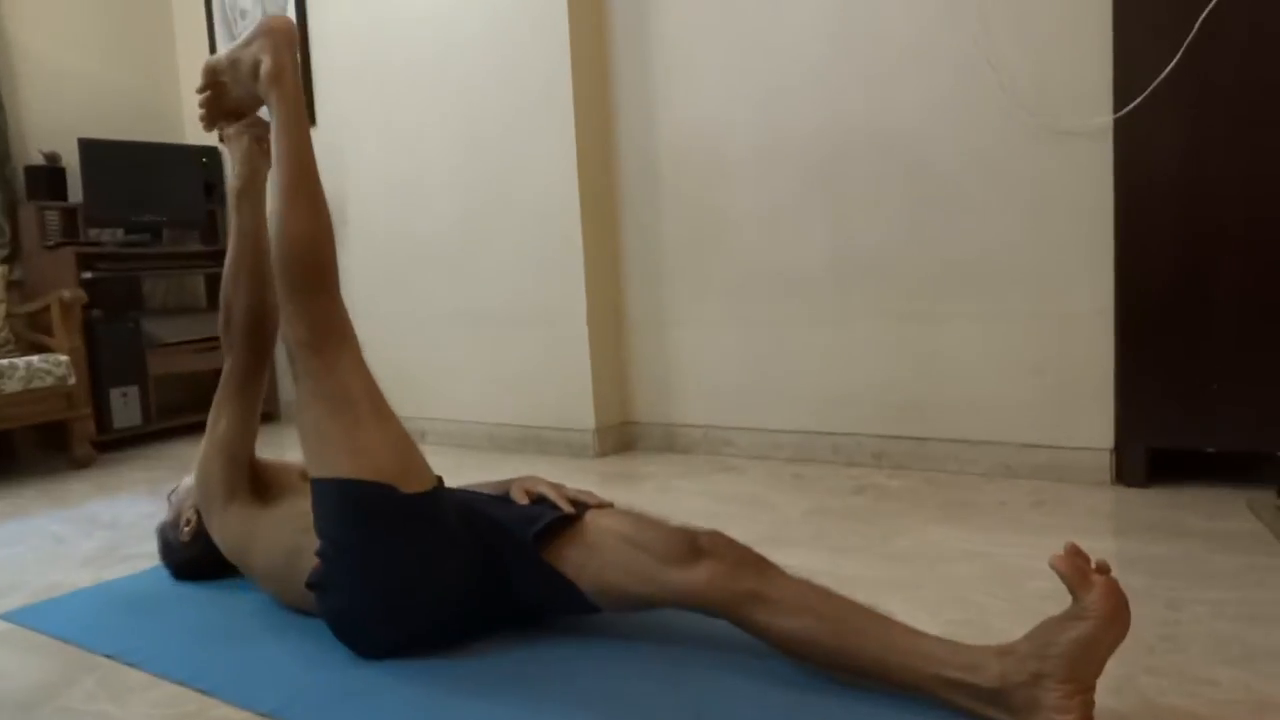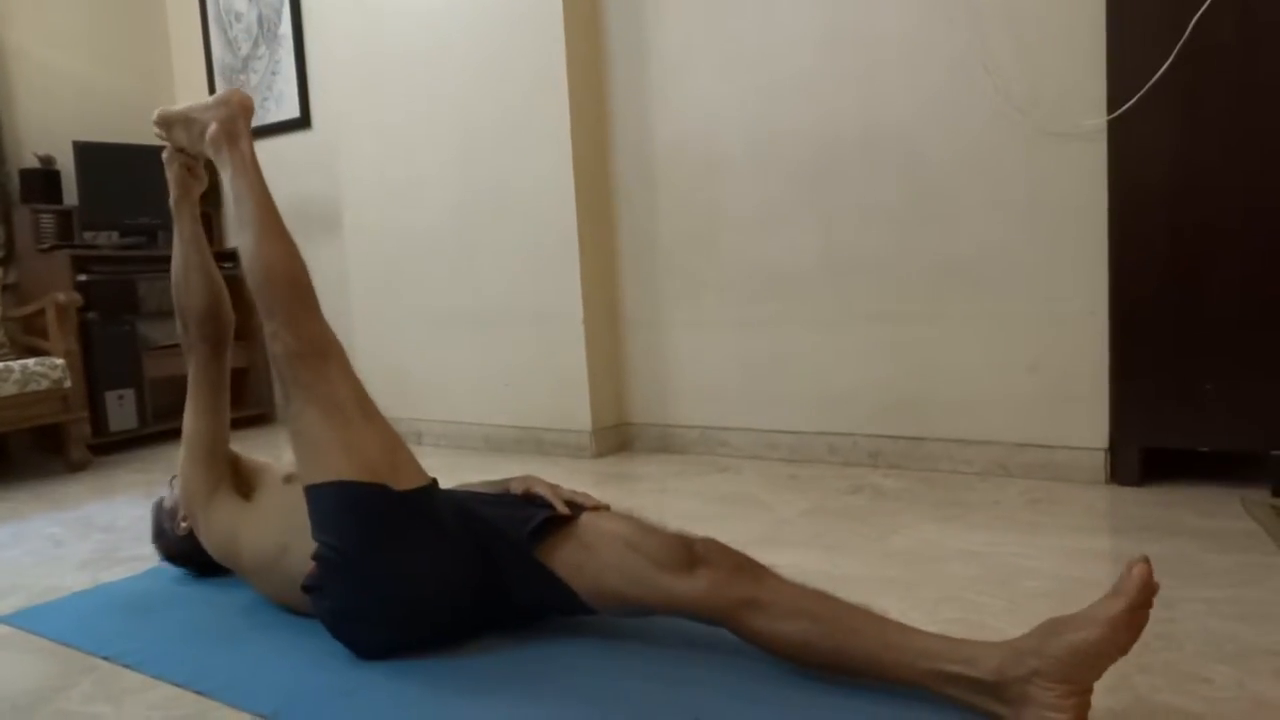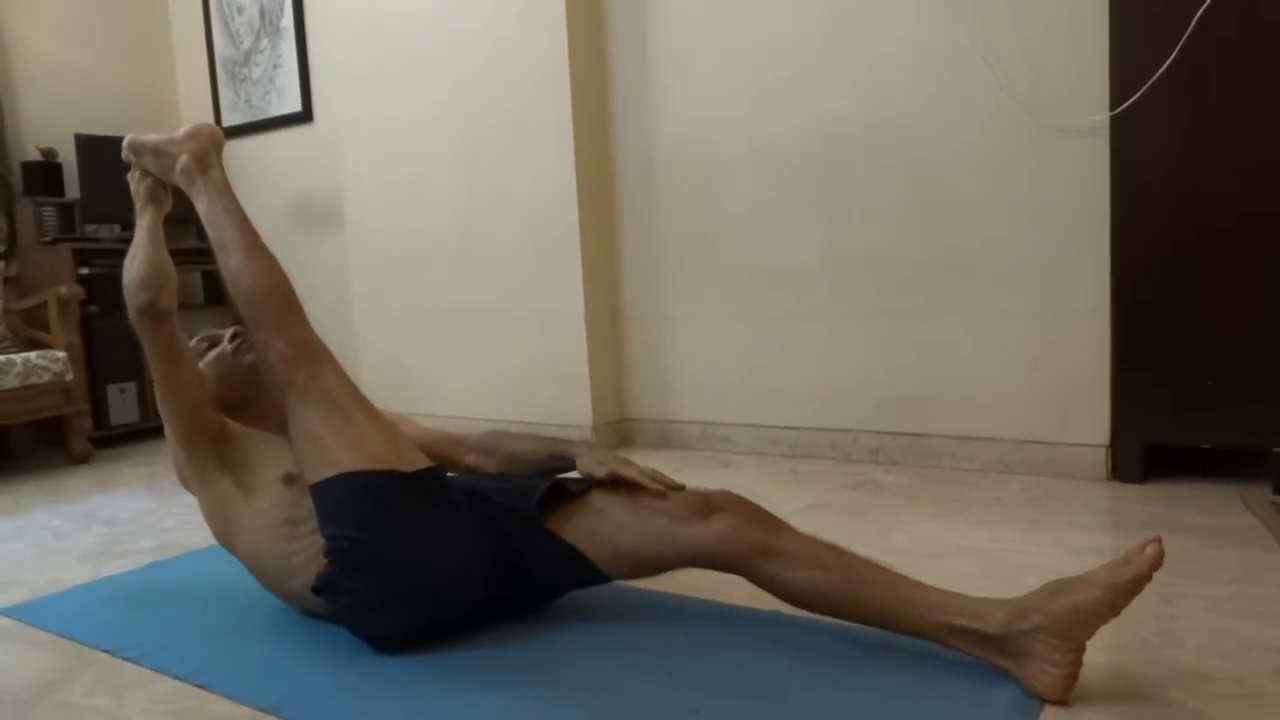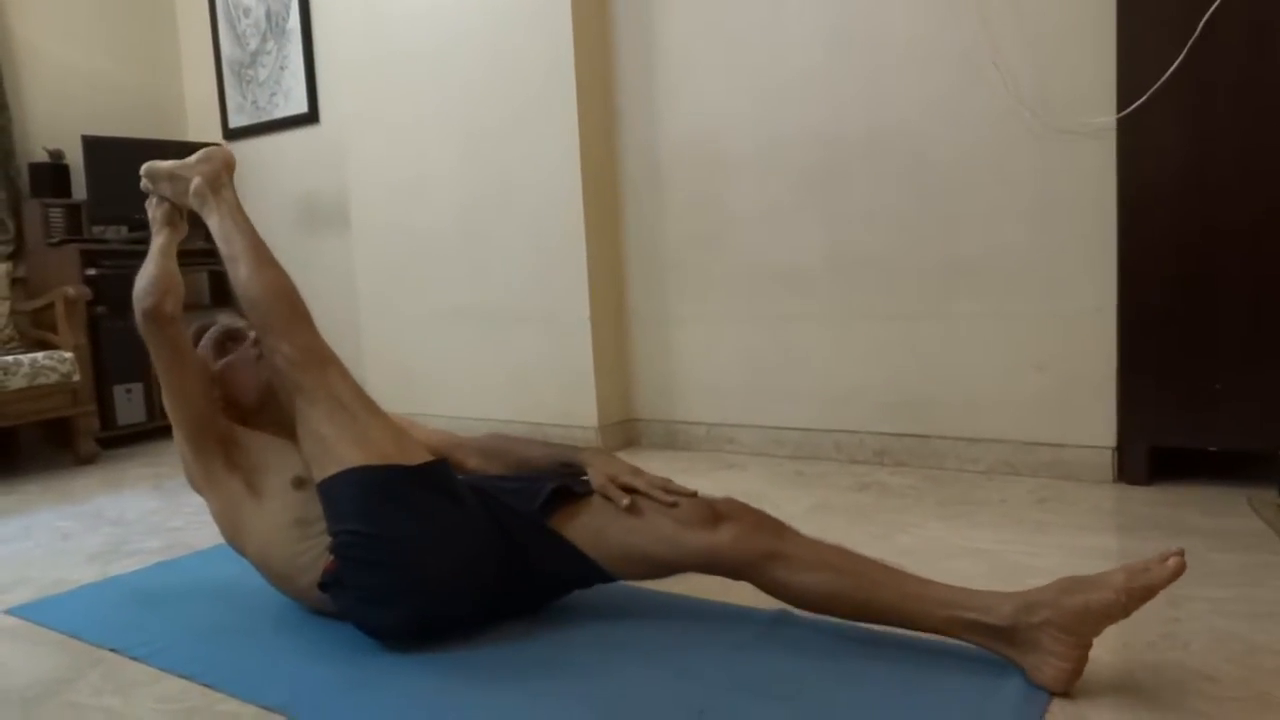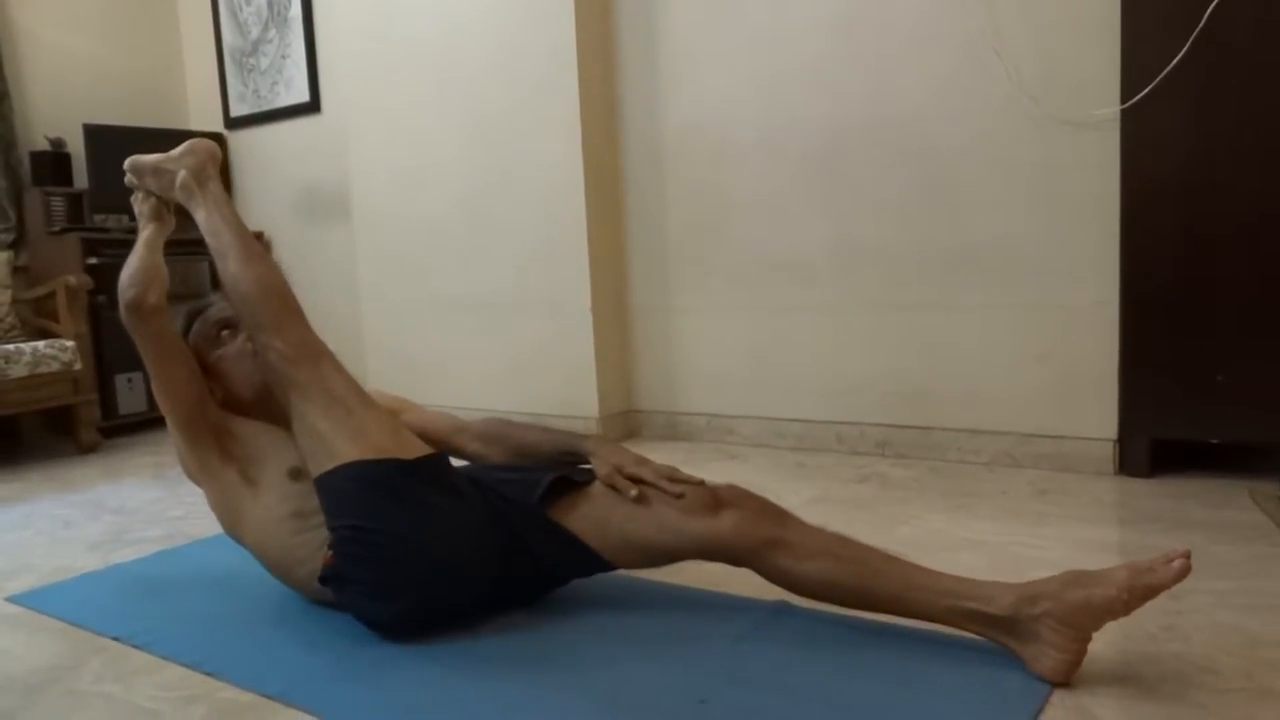
dt=1s
person 1, frame 1
left shoulder: (305, 486)
right shoulder: (226, 498)
right elbow: (245, 345)
left wrist: (516, 487)
right wrist: (247, 185)
left hip: (451, 560)
right hip: (381, 574)
left knee: (703, 561)
right knee: (309, 314)
person 1, frame 2
left shoulder: (295, 482)
right shoulder: (211, 494)
left elbow: (428, 485)
right elbow: (205, 336)
left wrist: (514, 483)
right wrist: (185, 202)
left hip: (447, 554)
right hip: (377, 574)
left knee: (701, 567)
right knee: (296, 332)
person 1, frame 3
left shoulder: (329, 432)
right shoulder: (210, 451)
left elbow: (474, 450)
right elbow: (150, 308)
left wrist: (573, 451)
right wrist: (153, 203)
left hip: (465, 543)
right hip: (392, 572)
left knee: (718, 519)
right knee: (292, 338)
left ankle: (1007, 629)
person 1, frame 4
left shoulder: (341, 431)
right shoulder: (216, 456)
left elbow: (476, 449)
right elbow: (156, 314)
left wrist: (585, 459)
right wrist: (175, 220)
left hip: (471, 541)
right hip: (396, 571)
left knee: (721, 527)
right knee: (303, 343)
left ankle: (1015, 622)
person 1, frame 5
left shoulder: (344, 414)
right shoulder: (213, 444)
left elbow: (473, 432)
right elbow: (142, 306)
left wrist: (587, 446)
right wrist: (163, 211)
left hip: (472, 528)
right hip: (397, 564)
left knee: (725, 513)
right knee: (293, 339)
left ankle: (1015, 613)
